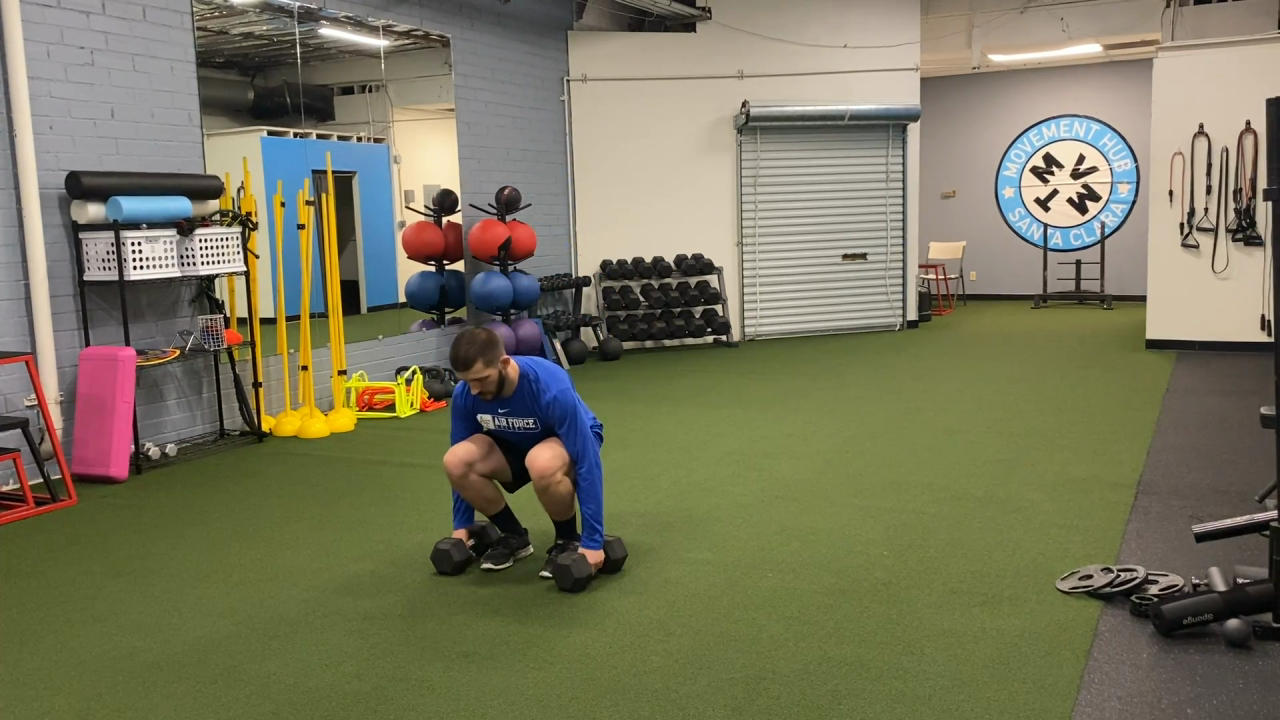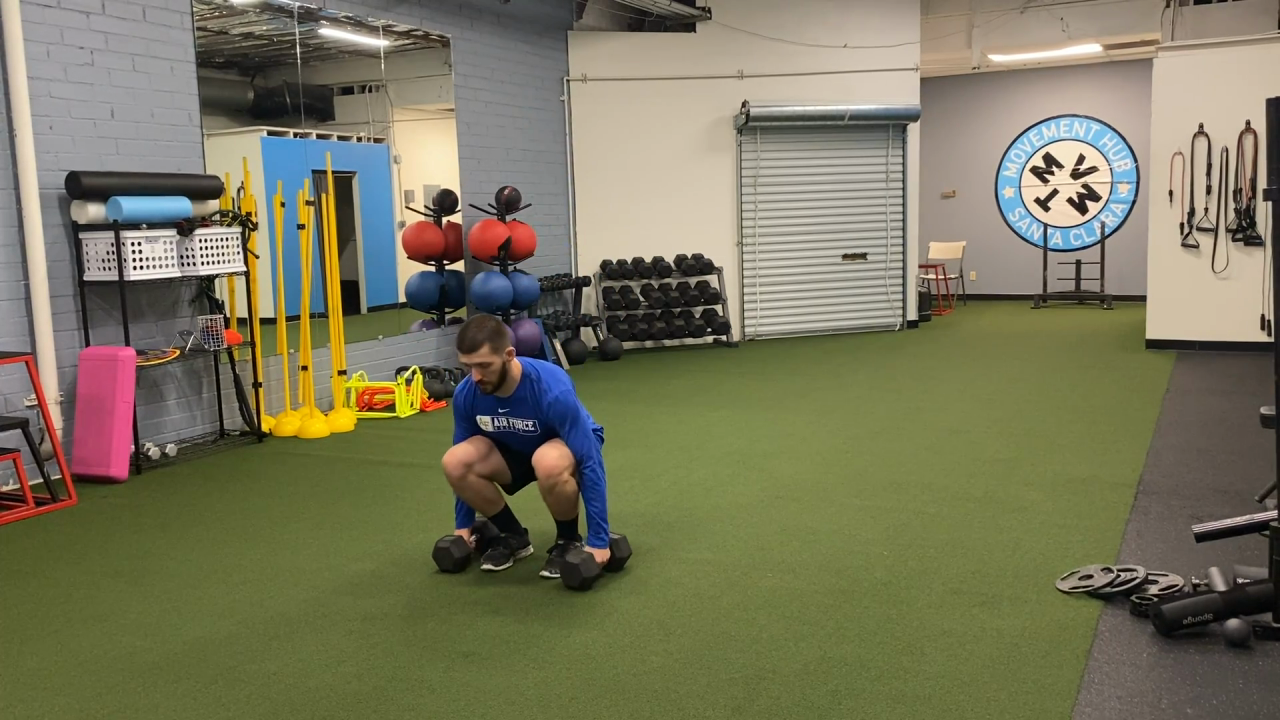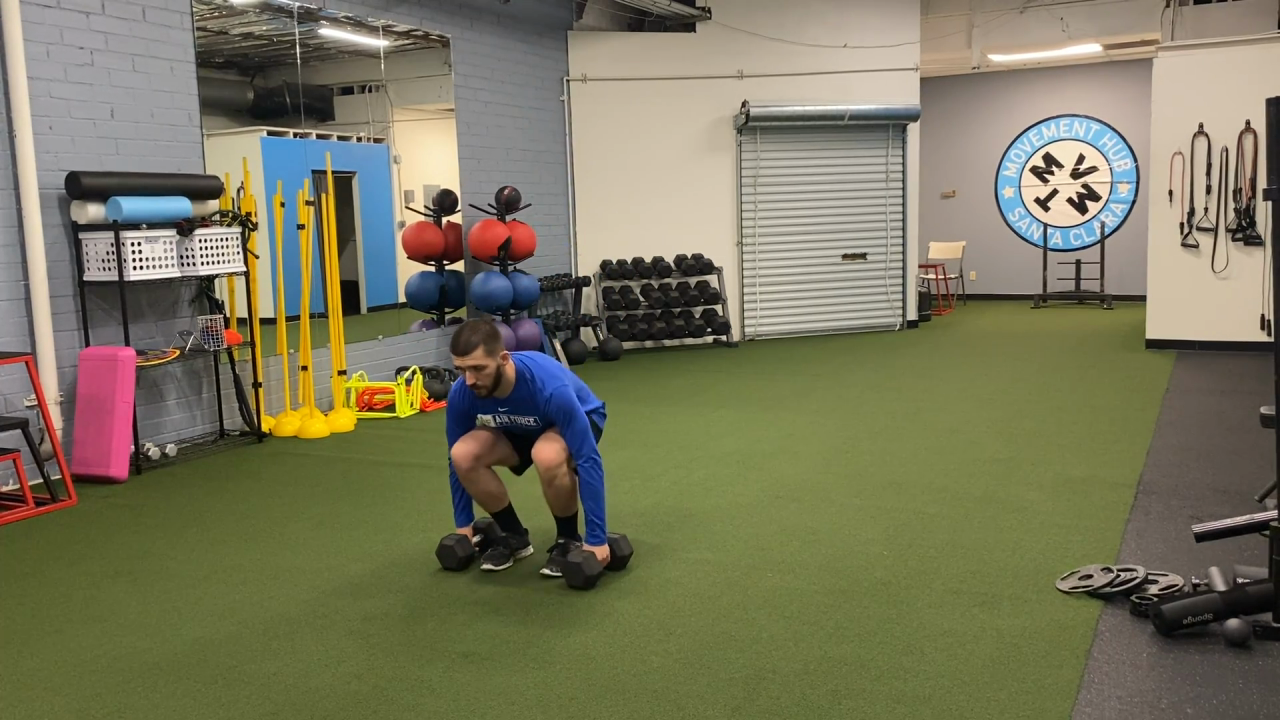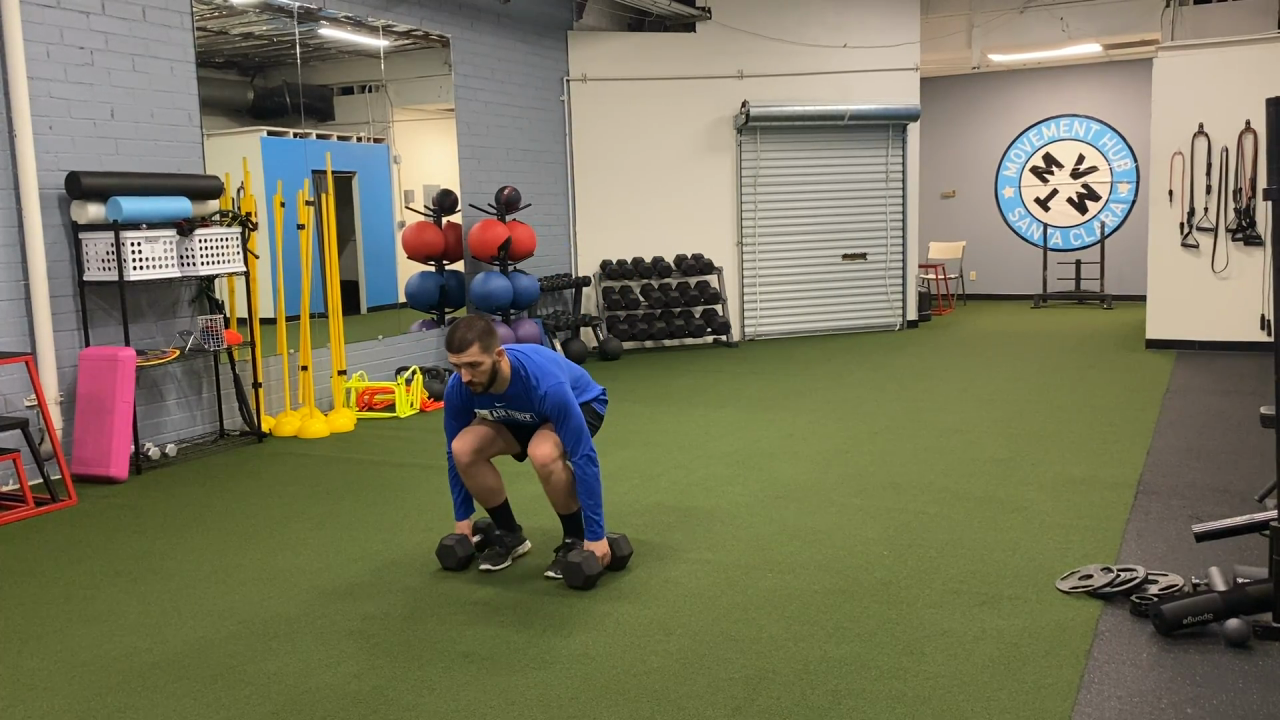
dt=0.3s
person 1, frame 1
left shoulder: (552, 390)
right shoulder: (465, 395)
left elbow: (587, 462)
right elbow: (461, 455)
left wrist: (592, 541)
right wrist: (461, 524)
left hip: (572, 444)
right hip: (516, 445)
left knee: (542, 464)
right knee: (455, 462)
left ankle: (568, 541)
right ankle: (513, 536)
person 1, frame 2
left shoulder: (553, 391)
right shoulder: (466, 394)
left elbow: (590, 462)
right elbow: (464, 464)
left wrist: (598, 541)
right wrist: (463, 525)
left hip: (571, 447)
right hip: (515, 450)
left knee: (549, 464)
right knee: (454, 462)
left ankle: (569, 541)
right ankle: (513, 535)
person 1, frame 3
left shoulder: (551, 388)
right shoulder: (461, 393)
left elbow: (588, 459)
right elbow: (456, 459)
left wrist: (596, 538)
right wrist: (463, 524)
left hip: (581, 414)
right hip: (520, 427)
left knee: (549, 456)
right knee: (464, 454)
left ankle: (569, 540)
right ankle: (513, 535)
person 1, frame 4
left shoulder: (546, 385)
right shoulder: (458, 388)
left elbow: (583, 457)
right elbow: (455, 454)
left wrist: (595, 535)
right wrist: (462, 517)
left hip: (580, 403)
left knee: (543, 453)
right knee: (464, 449)
left ankle: (574, 538)
right ankle: (509, 533)
